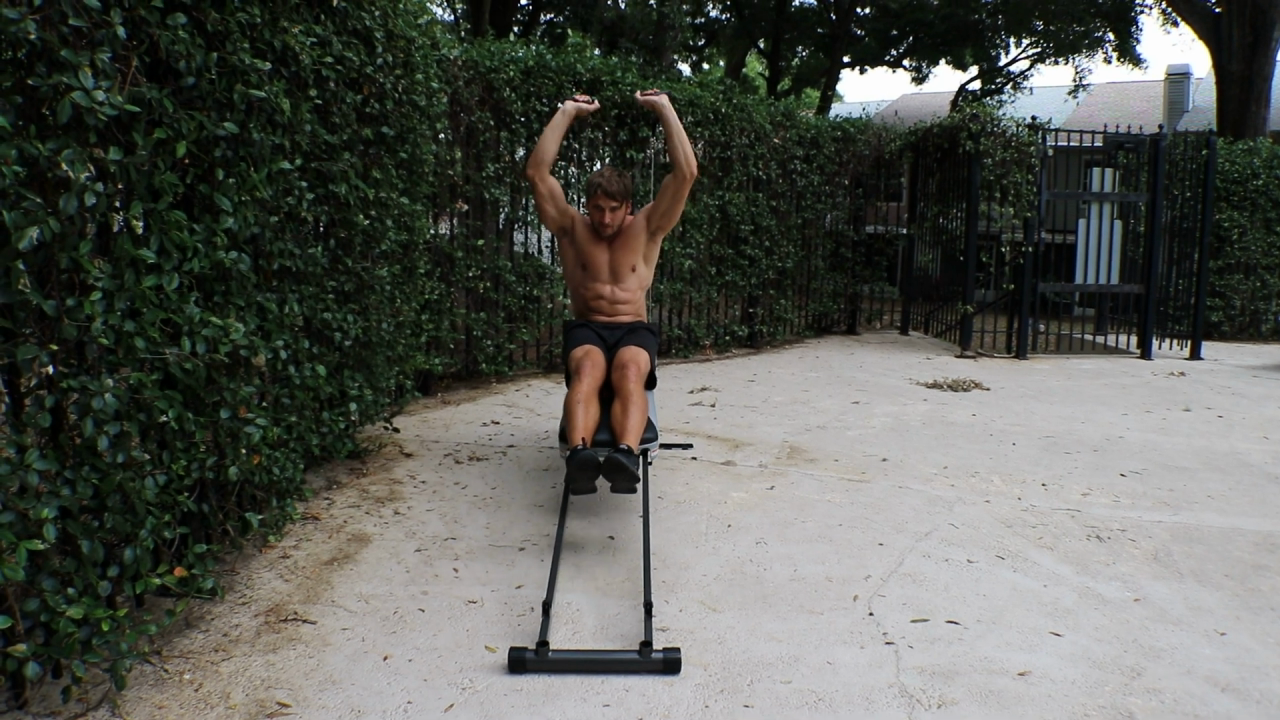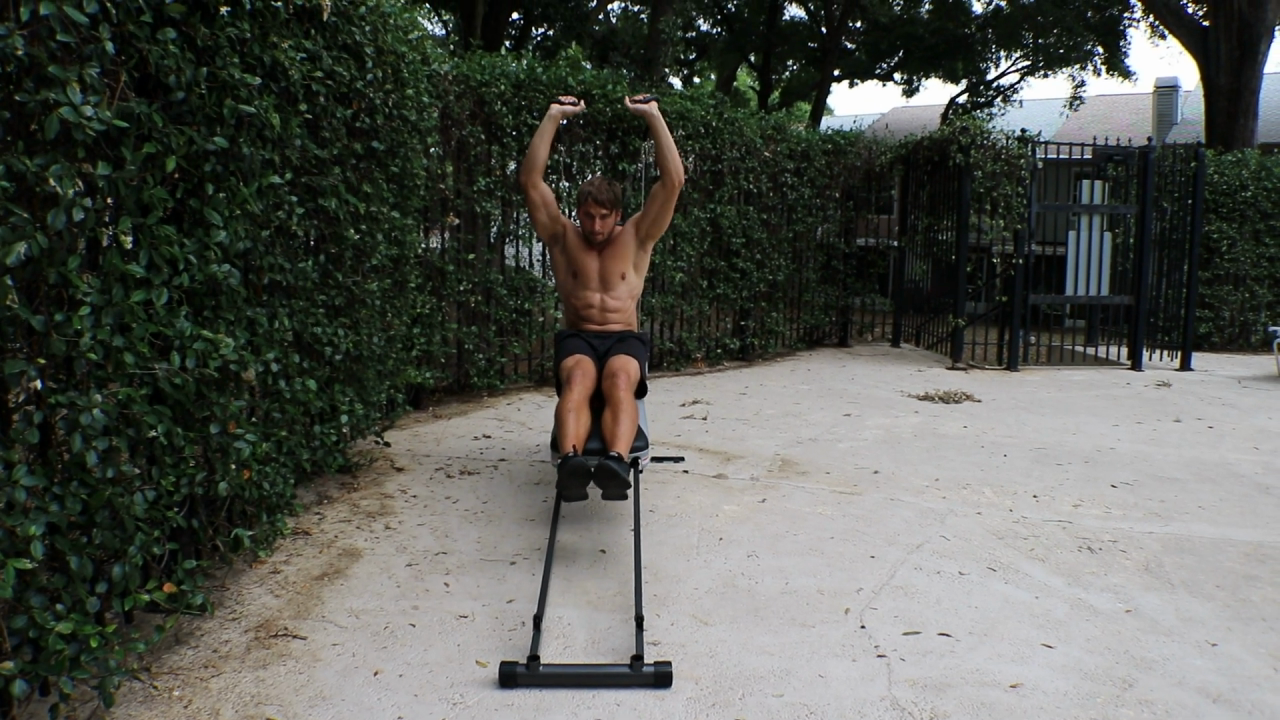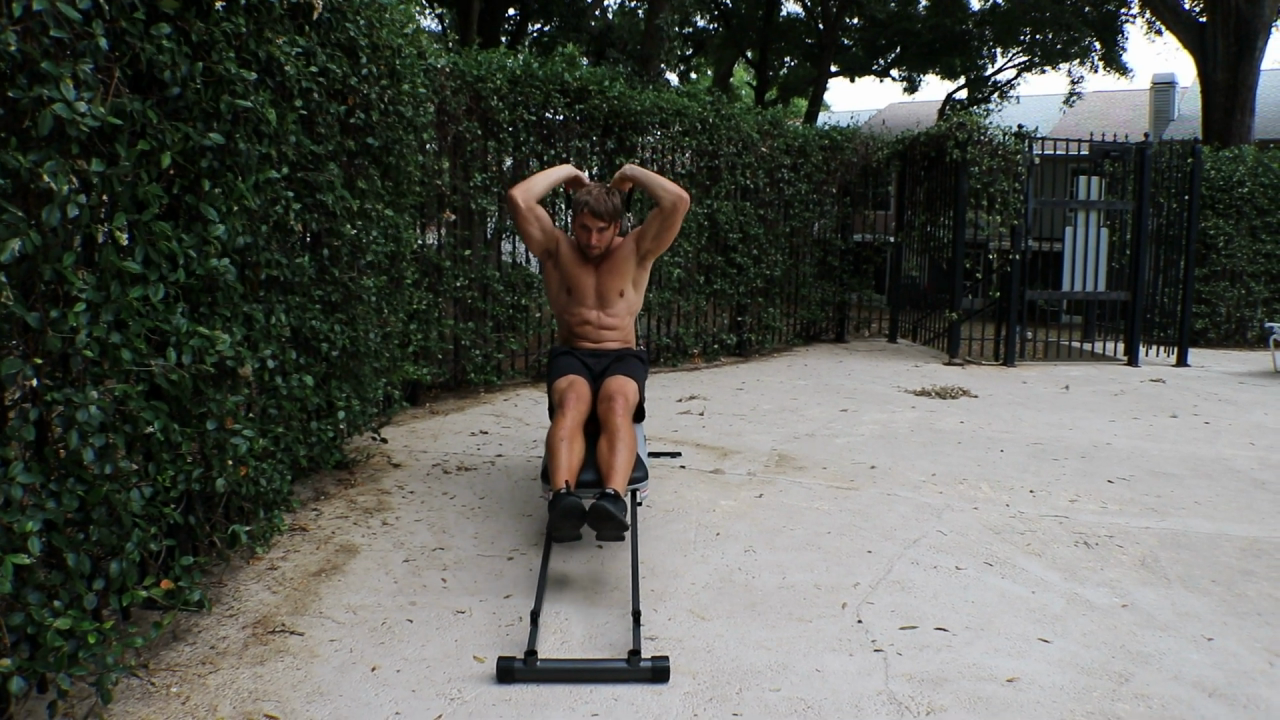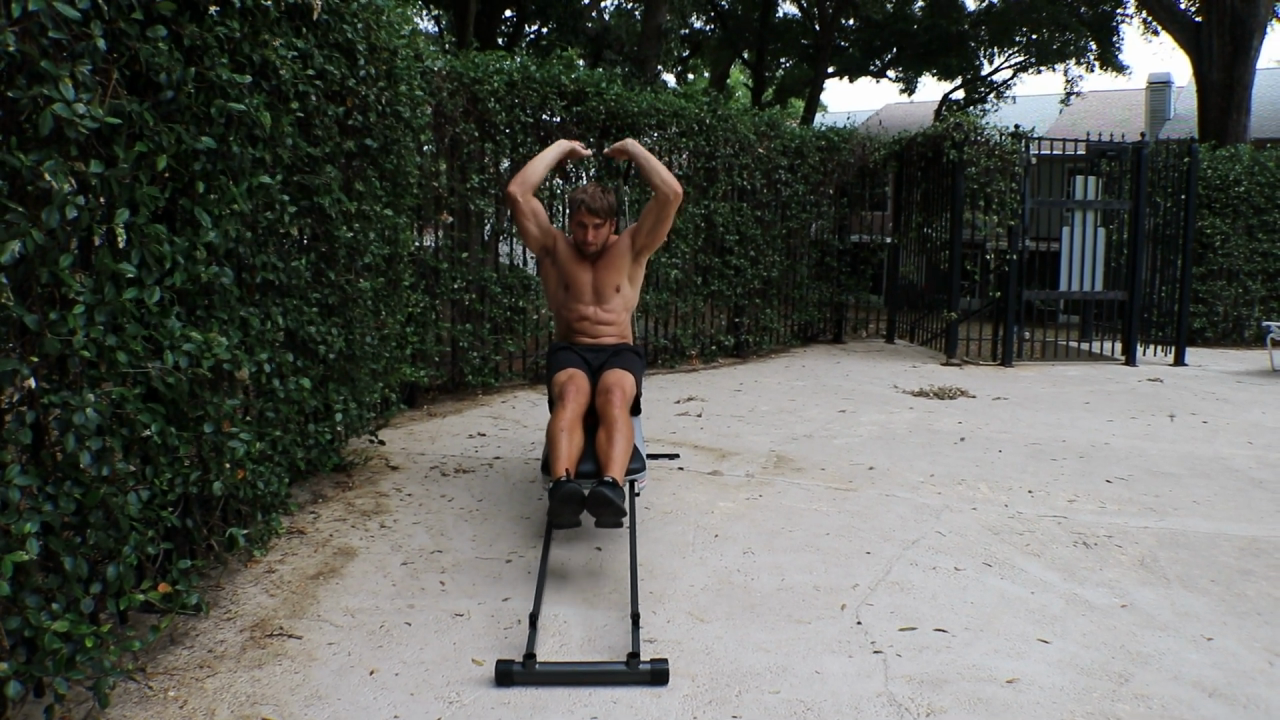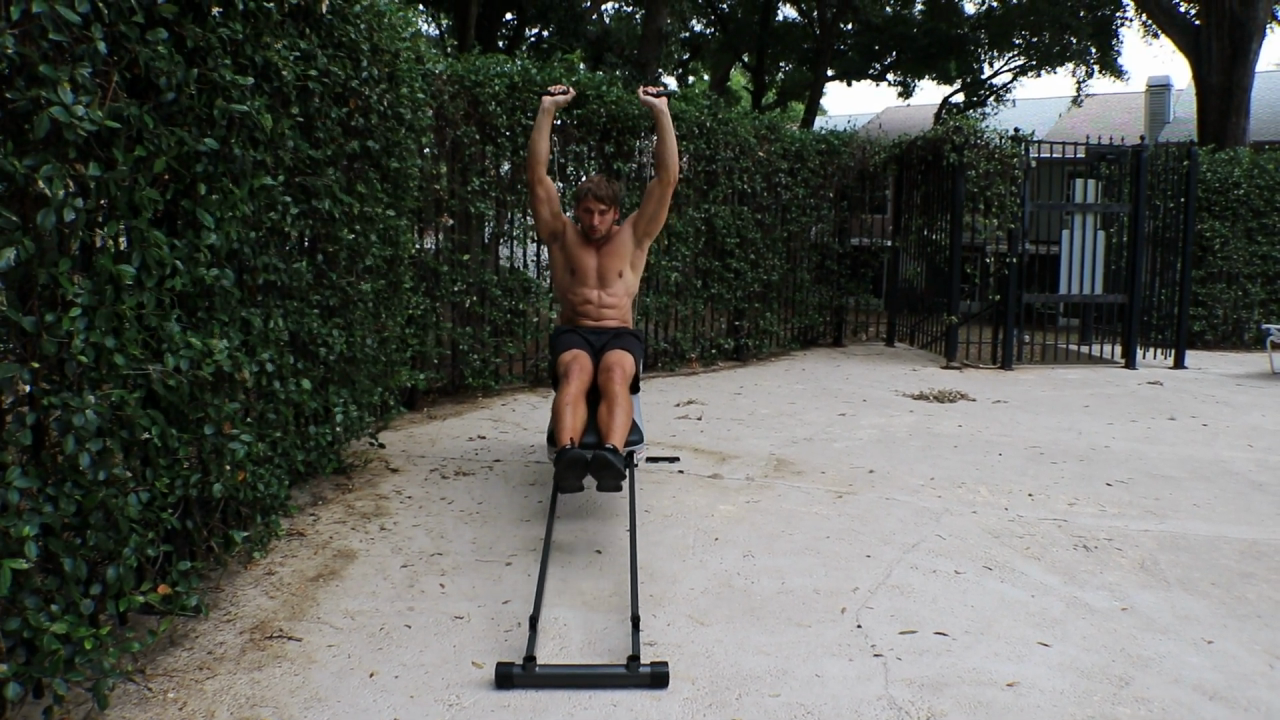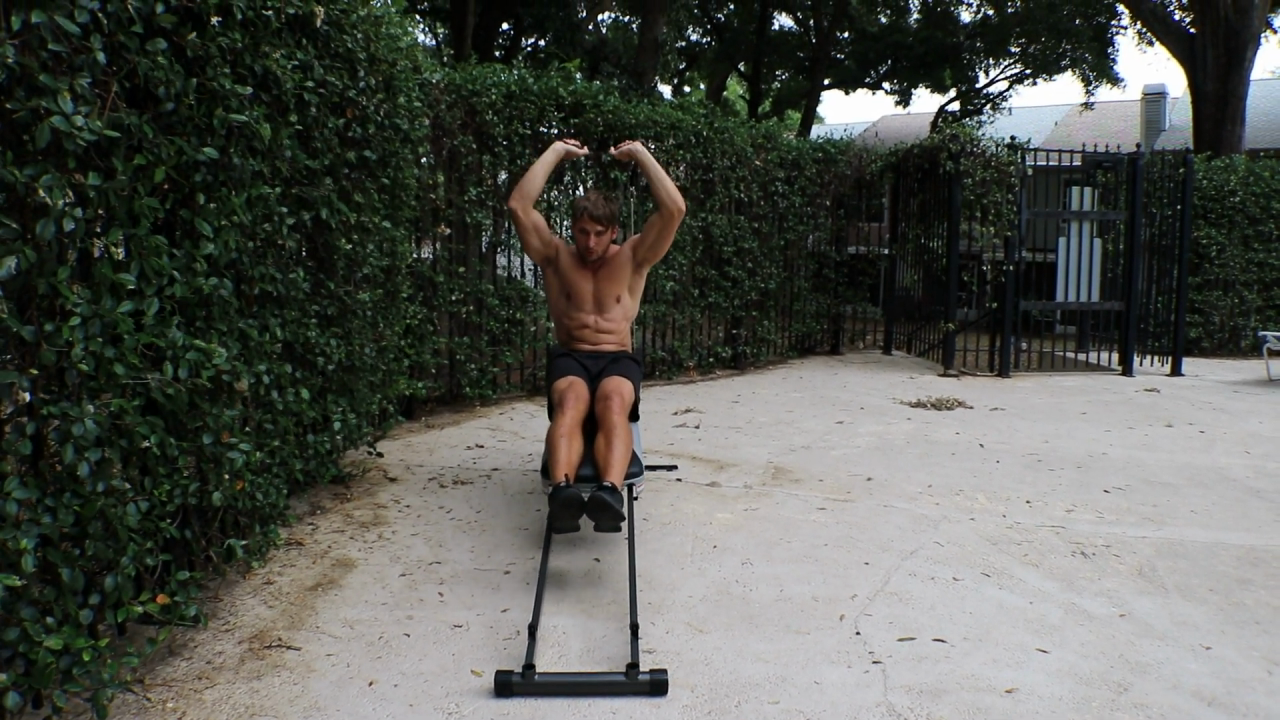
dt=0.7s
person 1, frame 1
left shoulder: (647, 229)
right shoulder: (571, 228)
left elbow: (685, 174)
right elbow: (537, 174)
left wrist: (665, 108)
right wrist: (566, 112)
left hip: (635, 330)
right hip: (586, 329)
left knee: (628, 370)
right knee: (588, 369)
left ankle: (627, 457)
right ankle: (578, 455)
person 1, frame 2
left shoulder: (636, 238)
right shoulder: (562, 238)
left elbow: (672, 182)
right elbow: (531, 181)
left wrist: (653, 116)
right wrist: (553, 116)
left hip: (625, 339)
right hip: (577, 338)
left knee: (619, 378)
right knee: (578, 377)
left ankle: (616, 463)
right ankle: (570, 462)
person 1, frame 3
left shoulder: (636, 250)
right shoulder: (555, 248)
left elbow: (678, 201)
right elbow: (517, 199)
left wrist: (630, 173)
right wrist: (566, 171)
left hip: (622, 357)
right hip: (571, 355)
left knee: (616, 404)
right knee: (570, 403)
left ankle: (613, 499)
right ankle: (562, 498)
person 1, frame 4
left shoulder: (632, 247)
right shoulder: (553, 247)
left elbow: (672, 194)
right elbow: (516, 193)
left wrist: (632, 148)
right wrist: (561, 148)
left hip: (620, 352)
right hip: (569, 351)
left knee: (613, 397)
right knee: (570, 396)
left ankle: (611, 486)
right ankle: (562, 486)
person 1, frame 5
left shoulder: (634, 237)
right shoulder: (561, 235)
left elbow: (667, 179)
right elbow: (537, 176)
left wrist: (661, 112)
right wrist: (546, 110)
left hip: (620, 336)
right hip: (573, 333)
left knee: (613, 376)
right knee: (575, 373)
left ankle: (612, 455)
right ankle: (567, 455)
person 1, frame 6
left shoulder: (633, 258)
right shoulder: (556, 257)
left elbow: (675, 210)
right elbow: (518, 207)
left wrist: (639, 154)
right wrist: (557, 151)
left hip: (619, 359)
right hip: (569, 357)
left knee: (613, 402)
right knee: (570, 402)
left ankle: (610, 493)
right ankle: (561, 491)
